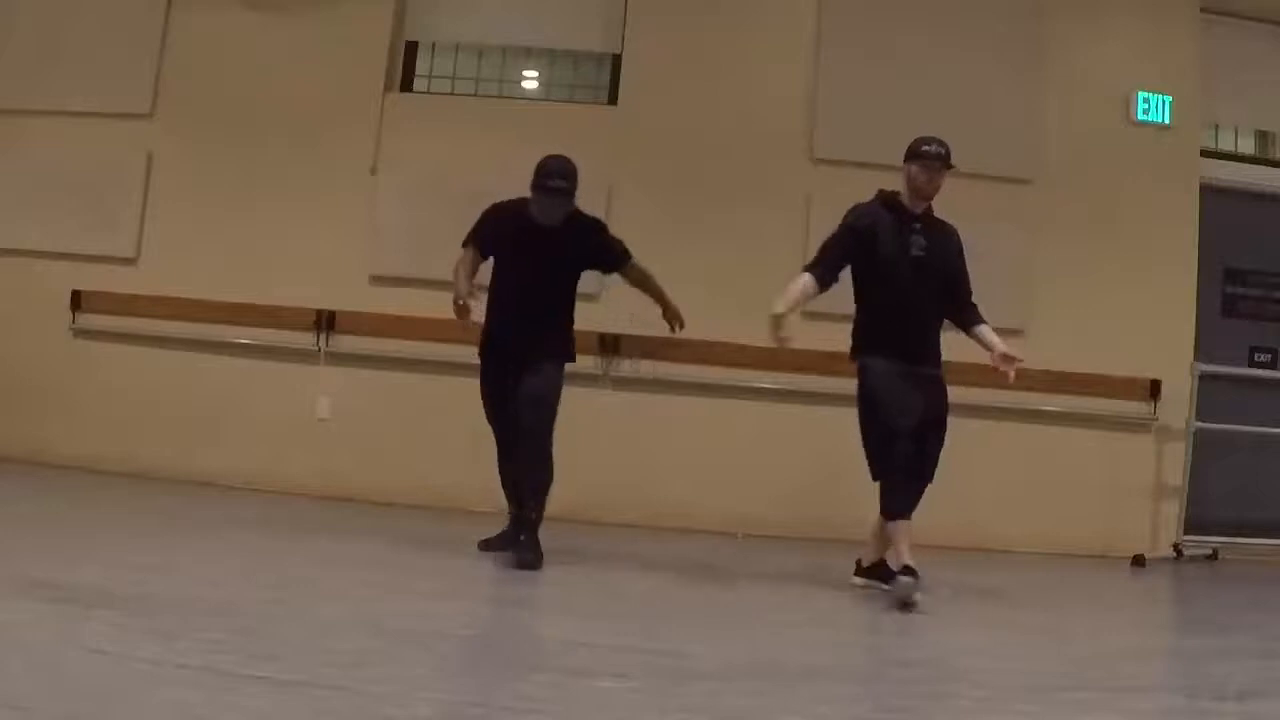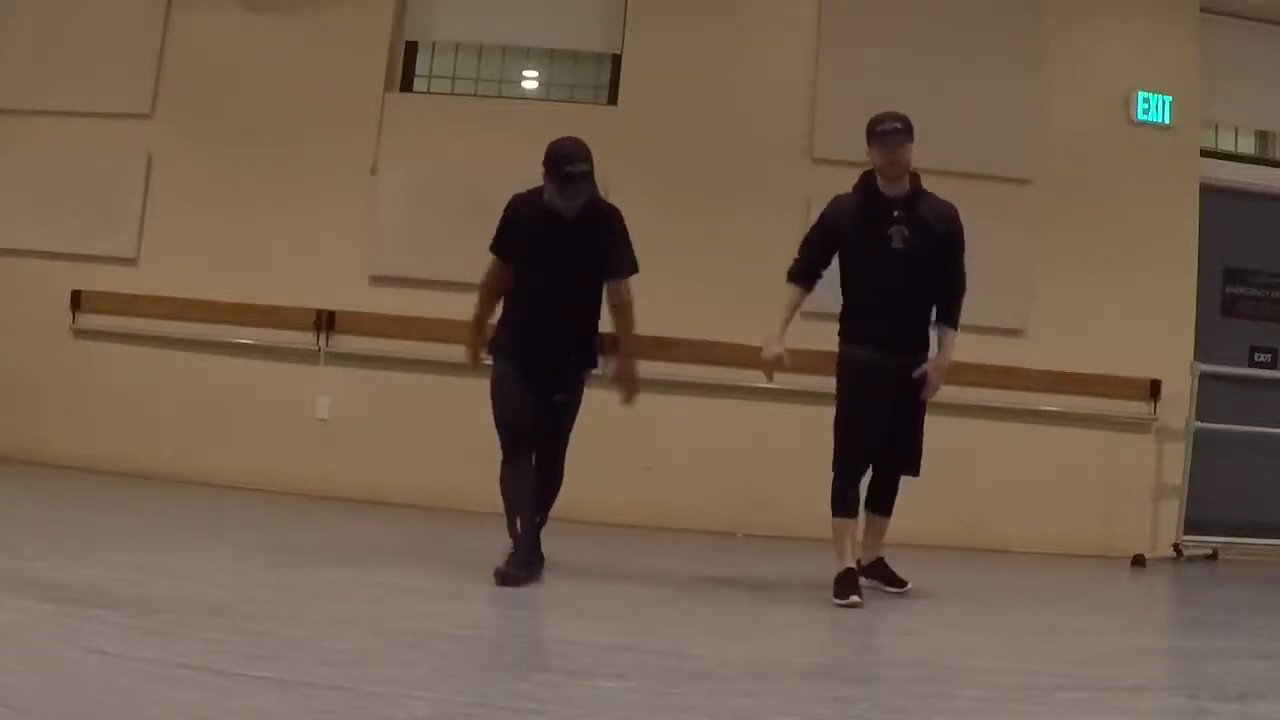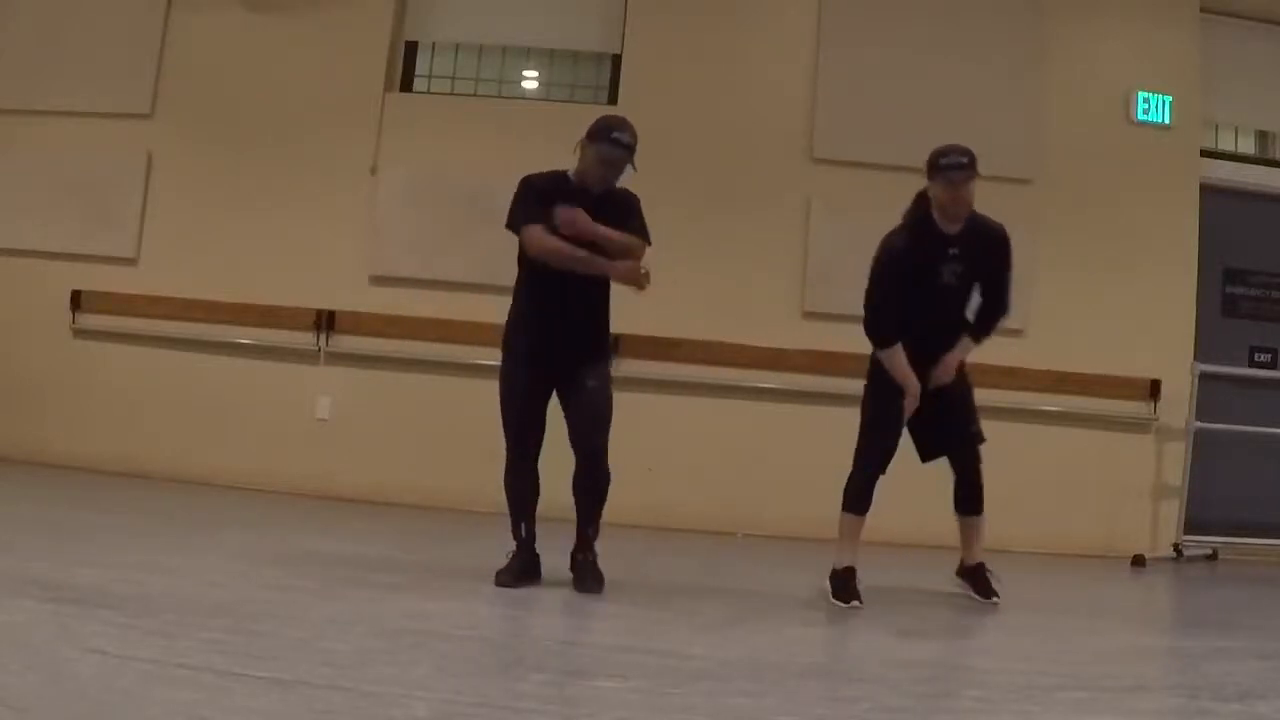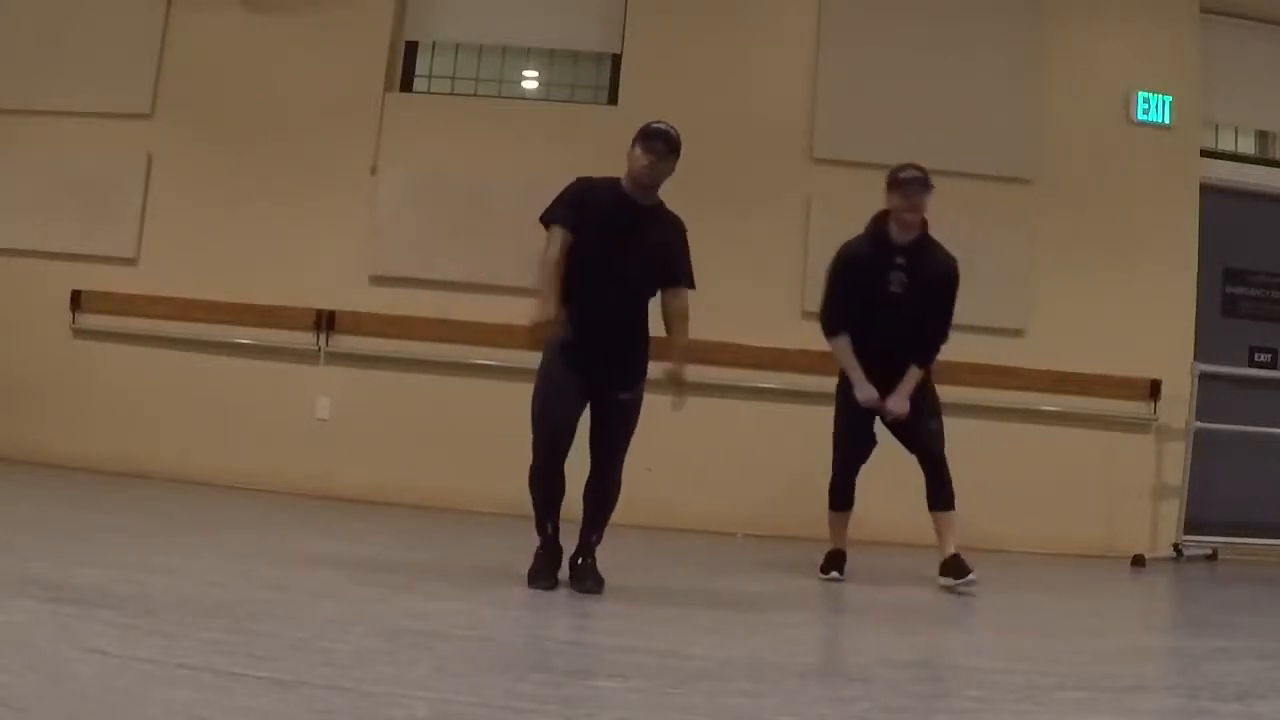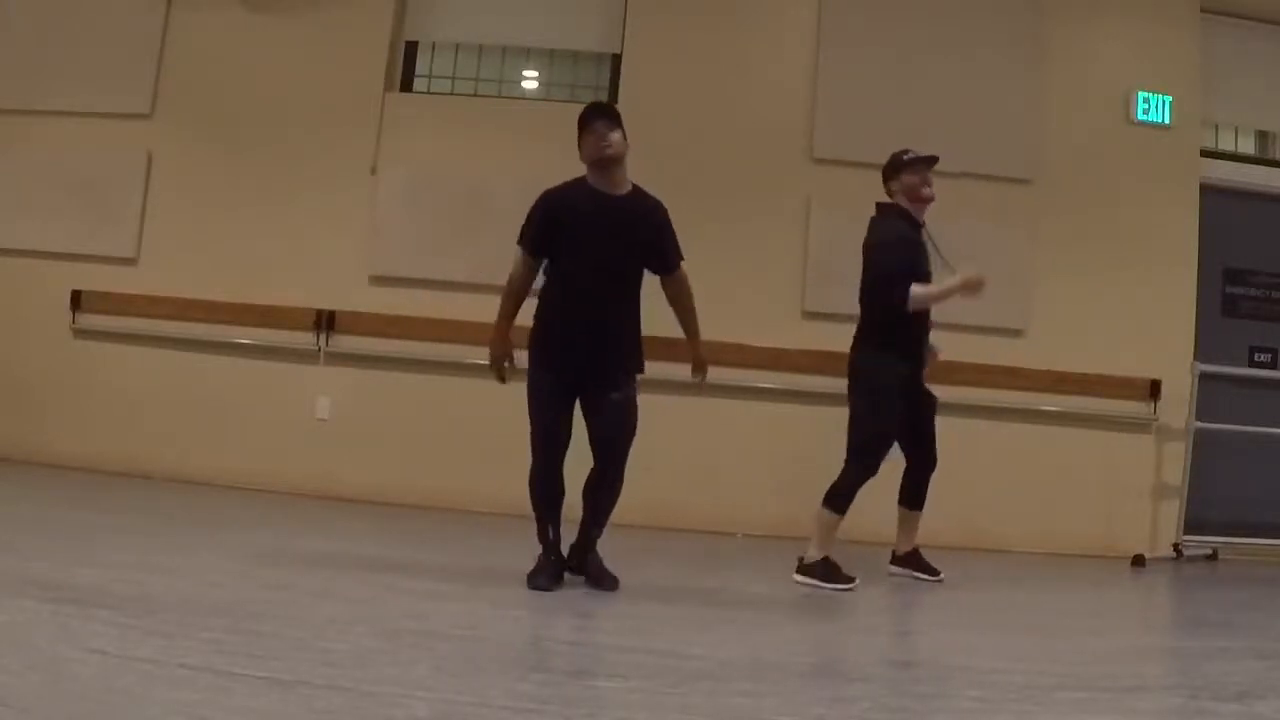
dt=1s
person 1, frame 1
left shoulder: (586, 231)
right shoulder: (502, 217)
left elbow: (628, 268)
right elbow: (469, 257)
left wrist: (666, 305)
right wrist: (463, 288)
left hip: (545, 353)
right hip: (497, 349)
left knee: (535, 437)
right knee: (506, 440)
left ankle: (530, 533)
right ankle: (518, 523)
person 1, frame 2
left shoulder: (605, 221)
right shoulder: (520, 210)
left elbow: (619, 290)
right elbow: (500, 270)
left wrist: (626, 357)
right wrist: (480, 328)
left hip: (570, 359)
right hip: (513, 353)
left knee: (550, 454)
right knee: (516, 449)
left ankle: (532, 538)
right ankle: (523, 548)
person 1, frame 3
left shoulder: (624, 205)
right shoulder: (537, 188)
left elbow: (637, 250)
right elbow: (538, 244)
left wrist: (590, 230)
right wrist: (606, 266)
left hip: (587, 352)
right hip: (527, 346)
left knee: (593, 452)
right knee: (521, 453)
left ankle: (585, 552)
right ankle: (524, 552)
person 1, frame 4
left shoulder: (669, 228)
right shoulder: (585, 194)
left elbow: (677, 295)
right elbow: (555, 244)
left wrist: (678, 358)
right wrist: (547, 298)
left hip: (625, 362)
right hip: (569, 350)
left knee: (608, 463)
right knee: (548, 448)
left ankle: (585, 556)
right ankle: (548, 546)
person 1, frame 5
left shoulder: (650, 212)
right shoulder: (557, 202)
left elbow: (674, 278)
right elbow: (524, 269)
left wrist: (694, 341)
right wrist: (500, 333)
left hip: (615, 358)
right hip: (553, 353)
left knee: (612, 459)
right knee: (548, 455)
left ankle: (585, 550)
right ankle: (550, 552)
person 2, frame 1
left shoulder: (946, 238)
right shoulder: (868, 219)
left elbow: (959, 304)
right elbow: (823, 269)
left wrist: (995, 345)
right wrist: (785, 305)
left hip: (928, 369)
right hip: (880, 362)
left knee: (918, 467)
right knee: (896, 457)
left ankle: (874, 561)
right ankle: (903, 565)
person 2, frame 2
left shoulder: (941, 217)
right shoulder: (846, 210)
left elbow: (951, 293)
right elbow: (805, 270)
left wrist: (943, 357)
right wrist: (777, 335)
left hip: (913, 357)
right hip: (862, 354)
left knee: (895, 463)
right knee: (853, 460)
left ankle: (872, 557)
right ankle: (847, 568)
person 2, frame 3
left shoulder: (991, 240)
right shoulder: (900, 245)
left elbow: (994, 306)
right elbow: (877, 324)
left wrist: (957, 354)
right wrist: (909, 384)
left hip: (947, 361)
right hip: (893, 365)
left knee: (968, 458)
right knee: (870, 459)
left ankle: (972, 563)
right ankle: (844, 567)
person 2, frame 4
left shoulder: (941, 264)
right shoulder: (856, 253)
left elbow: (935, 336)
right elbow: (833, 323)
left wrist: (904, 391)
right wrist: (858, 381)
left hip: (911, 377)
right hip: (860, 375)
left knee: (934, 459)
right knee: (847, 461)
left ankle: (950, 556)
right ankle: (836, 551)
person 2, frame 5
left shoulder: (911, 234)
right shoulder: (890, 233)
right elbow: (896, 295)
left wrist: (924, 342)
right wrist: (952, 288)
left hip: (904, 365)
right hip: (878, 364)
left knee: (923, 457)
right knee: (864, 460)
left ankle: (906, 552)
right ankle: (814, 558)
